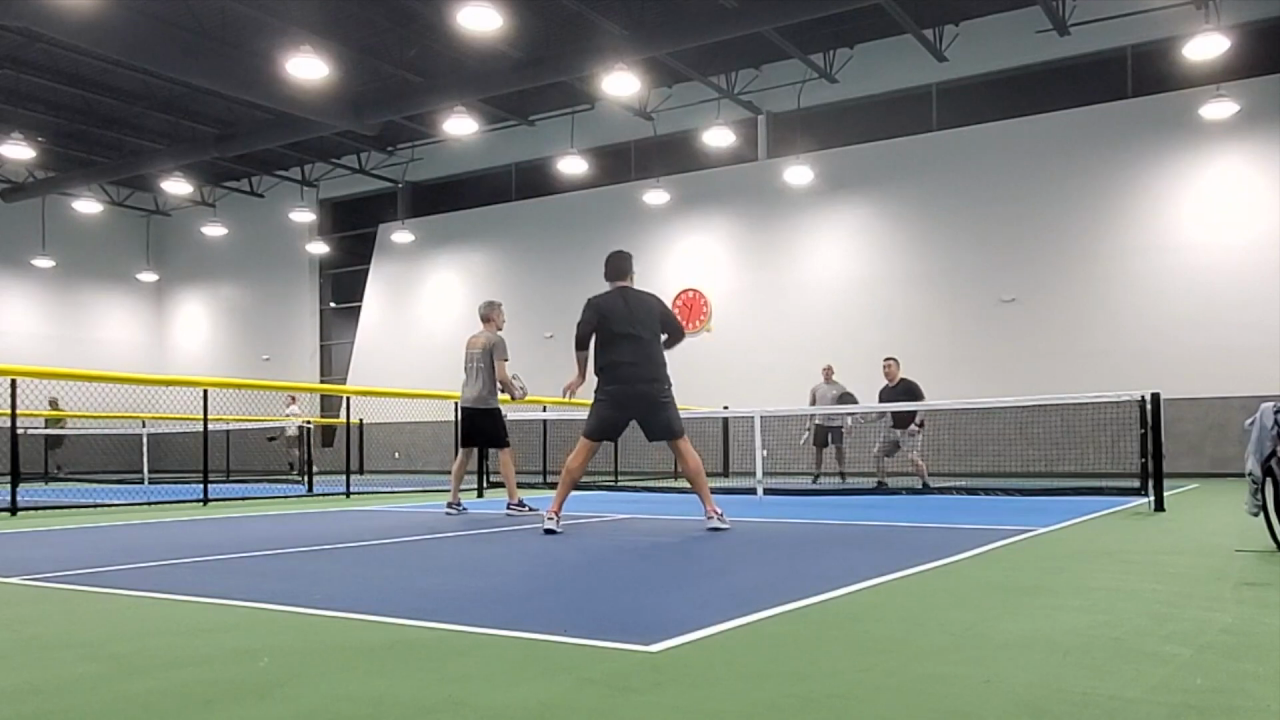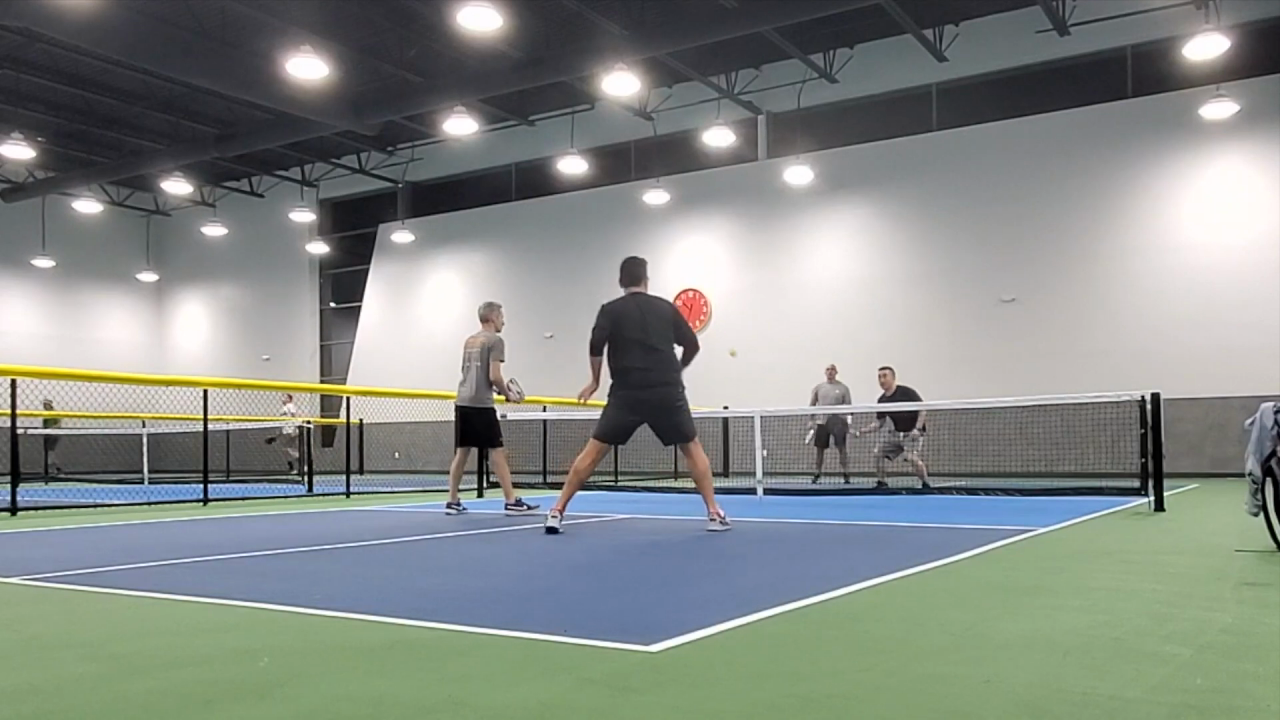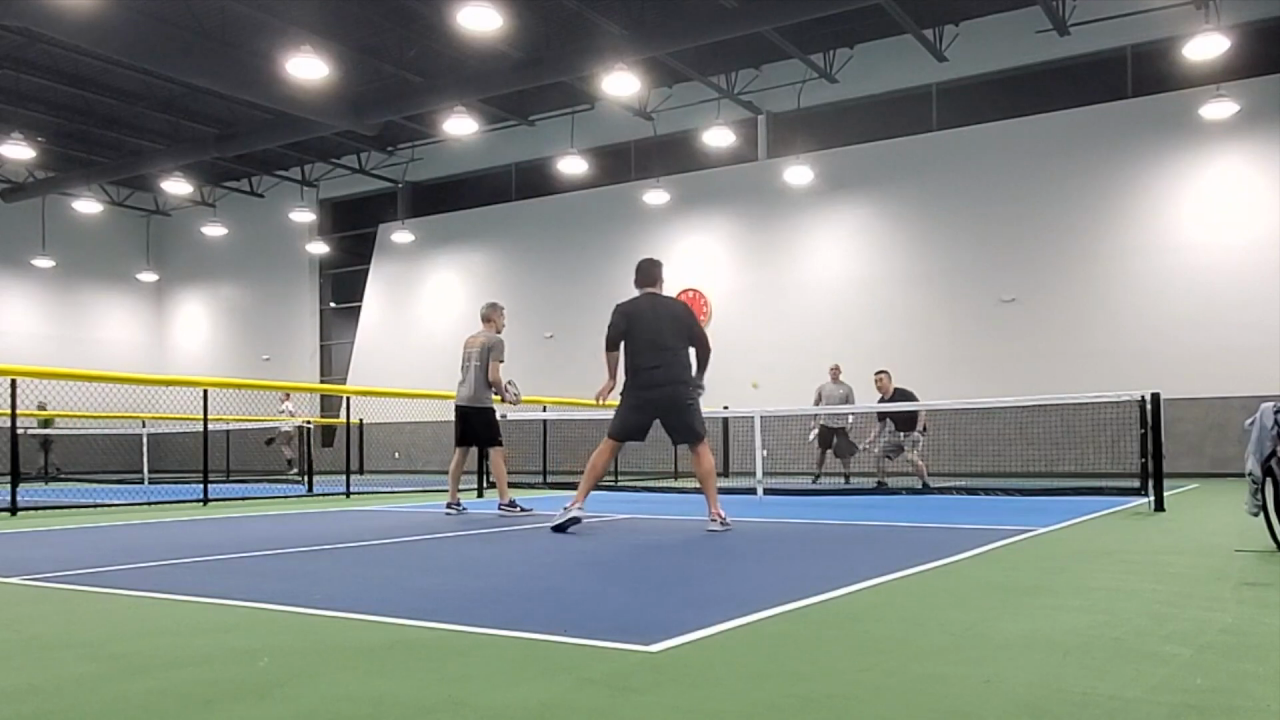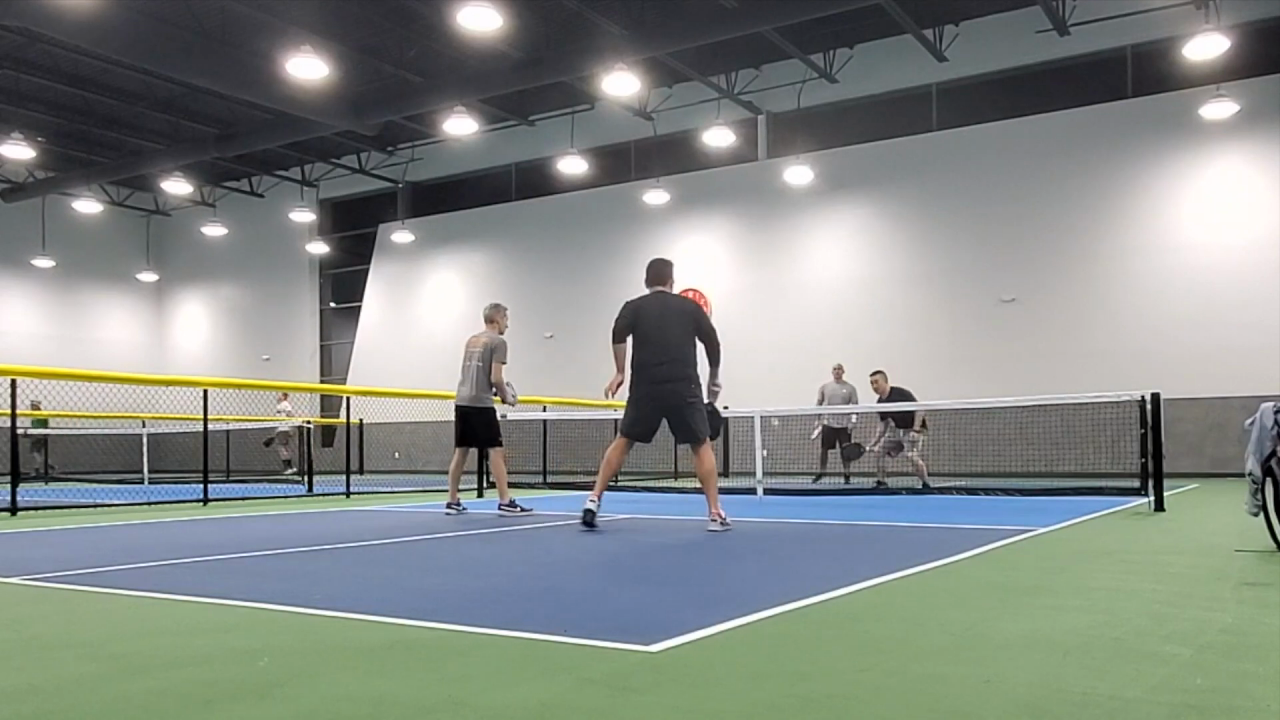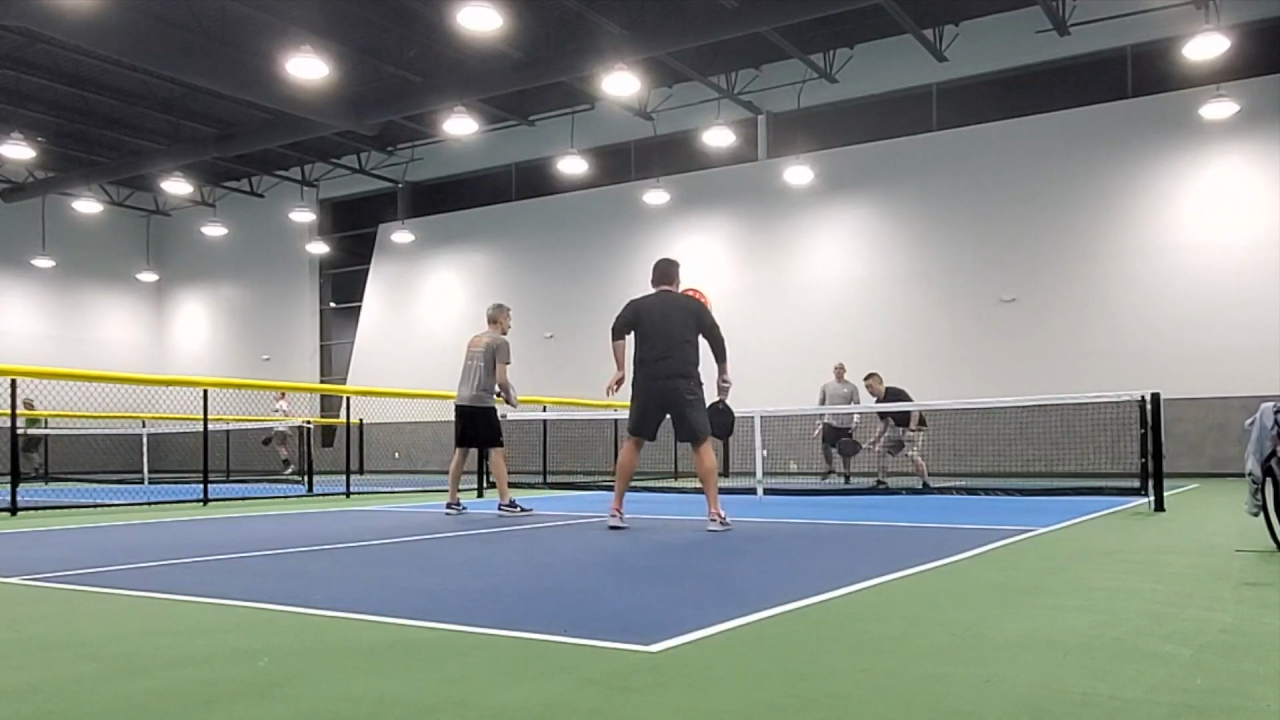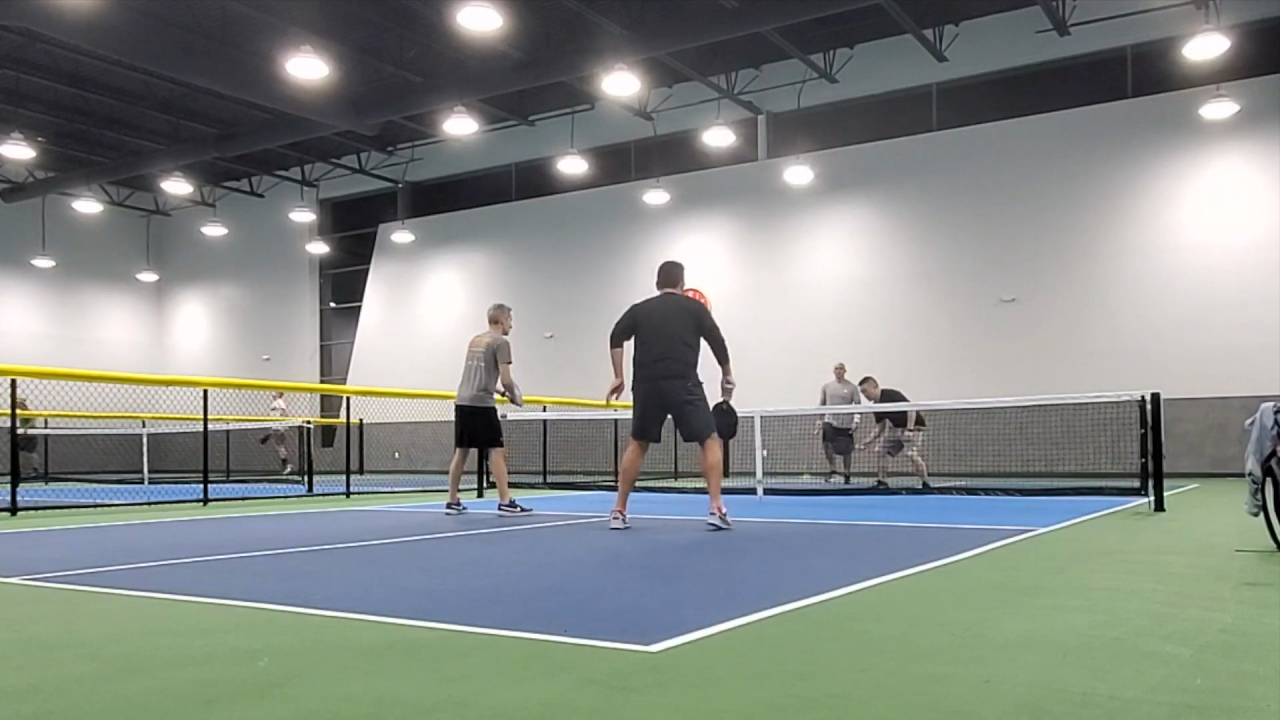
dt=0.1s
person 1, frame 1
left shoulder: (597, 304)
right shoulder: (651, 302)
left elbow: (582, 336)
right elbow: (678, 333)
left wrist: (580, 375)
left hip: (613, 389)
right hip: (654, 386)
left knee: (585, 448)
right knee: (681, 445)
left ankle: (554, 513)
right ankle: (712, 511)
person 1, frame 2
left shoulder: (611, 310)
right shoulder: (666, 308)
left elbow: (597, 343)
right elbow: (691, 345)
left wrist: (595, 380)
right wrist: (676, 369)
left hip: (627, 393)
right hip: (667, 391)
left knee: (595, 449)
right knee: (692, 447)
left ankle: (558, 511)
right ankle: (714, 513)
person 1, frame 3
left shoulder: (625, 309)
right shoulder: (680, 308)
left elbow: (613, 340)
right elbow: (703, 346)
left wrist: (611, 379)
right wrist: (697, 378)
left hip: (639, 391)
right hip: (679, 390)
left knee: (609, 446)
right knee: (700, 448)
left ankle: (576, 505)
right ankle: (716, 514)
person 1, frame 4
left shoulder: (634, 307)
right shoulder: (689, 307)
left elbow: (619, 335)
right elbow: (712, 342)
left wrist: (620, 373)
right wrist: (714, 377)
left hip: (645, 388)
right hip: (684, 387)
left knee: (622, 443)
right knee: (702, 447)
left ankle: (594, 499)
right ankle: (715, 514)
person 1, frame 5
left shoulder: (637, 305)
right shoulder: (694, 305)
left elbow: (618, 331)
right elbow: (715, 338)
left wrist: (621, 370)
right wrist: (723, 373)
left hip: (646, 384)
right hip: (684, 383)
left knee: (633, 442)
right knee: (702, 445)
left ankle: (616, 511)
right ankle: (715, 514)
person 1, frame 6
left shoulder: (640, 309)
right shoulder: (694, 307)
left elbow: (617, 337)
right elbow: (716, 339)
left wrist: (618, 378)
right wrist: (727, 374)
left hip: (646, 385)
right hip: (682, 383)
left knee: (637, 445)
right knee: (710, 442)
left ankle: (619, 513)
right ankle: (715, 508)
person 2, frame 1
left shoulder: (471, 341)
right shoulder: (496, 341)
right elbow: (501, 376)
left wrist: (501, 388)
right wrist: (513, 391)
left hip: (467, 403)
right hip: (486, 405)
left knee: (465, 451)
right knee: (504, 451)
left ankle: (453, 501)
right ankle: (514, 502)
person 2, frame 2
left shoulder: (469, 341)
right shoulder: (495, 341)
right elbow: (494, 376)
left wrist: (497, 390)
right wrist: (507, 394)
left hip: (463, 402)
right hip: (481, 404)
left knee: (462, 451)
right knee: (497, 452)
left ankle: (452, 501)
right ankle: (511, 501)
person 2, frame 3
left shoulder: (469, 341)
right shoulder: (495, 341)
right elbow: (493, 376)
left wrist: (495, 391)
right wrist: (504, 394)
left hip: (462, 402)
right hip: (480, 404)
left knee: (461, 451)
right knee: (496, 451)
left ankle: (452, 501)
right ankle: (505, 502)
person 2, frame 4
left shoulder: (471, 341)
right shoulder: (497, 342)
right elbow: (496, 378)
left wrist: (497, 392)
right wrist: (506, 396)
left hip: (462, 402)
right hip: (480, 404)
left knee: (461, 451)
right knee: (496, 451)
left ankle: (453, 501)
right ankle: (505, 502)
person 2, frame 5
left shoulder: (474, 341)
right shoulder: (500, 342)
right elbow: (501, 379)
left wrist: (498, 392)
right wrist: (509, 397)
left hip: (463, 402)
right hip: (481, 404)
left knee: (461, 451)
right knee: (496, 451)
left ankle: (452, 501)
right ankle: (505, 502)
person 2, frame 6
left shoulder: (475, 340)
right shoulder: (501, 342)
right elbow: (506, 380)
left wrist: (503, 392)
right wrist: (515, 396)
left hip: (463, 402)
right hip: (481, 404)
left knee: (461, 451)
right knee: (496, 451)
left ankle: (452, 501)
right ankle: (506, 503)
